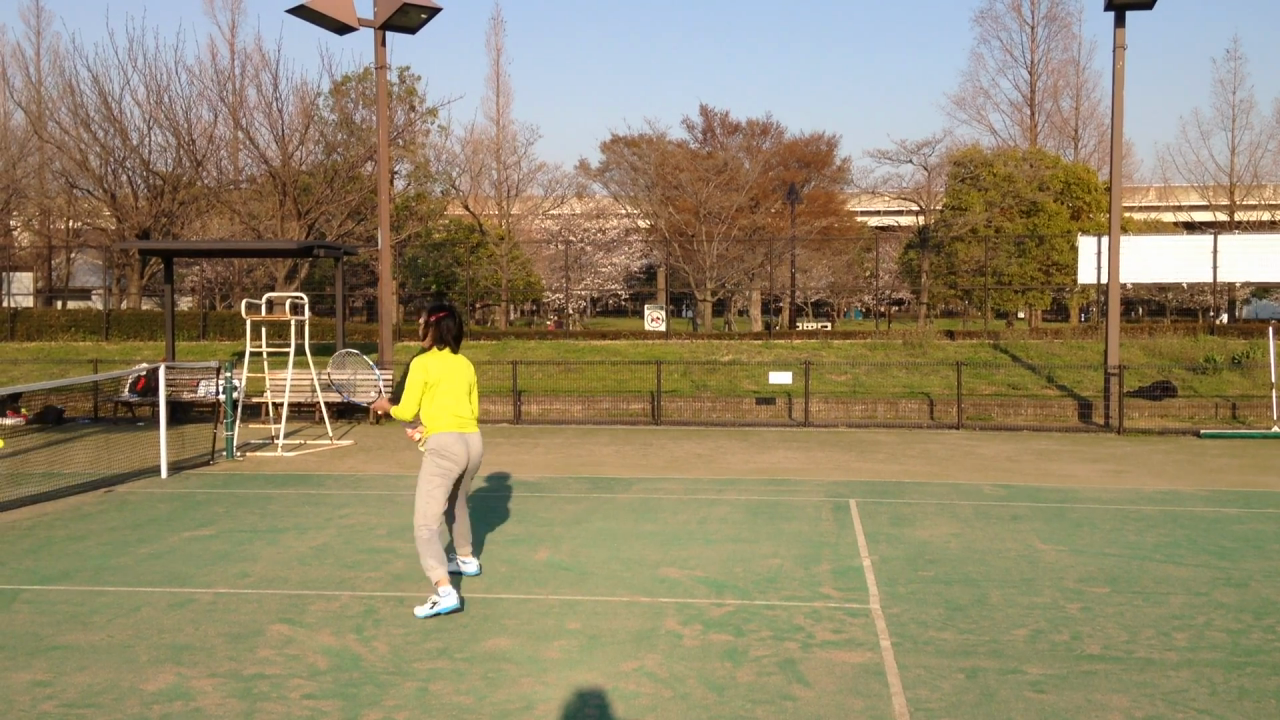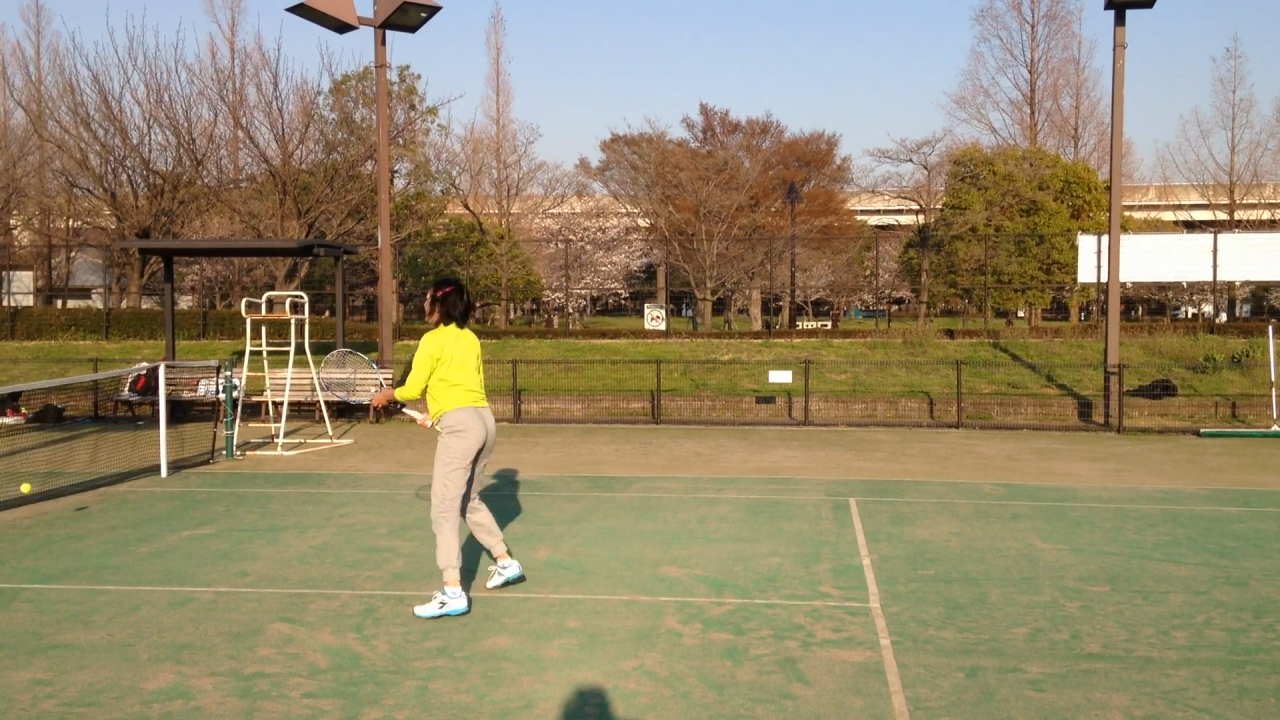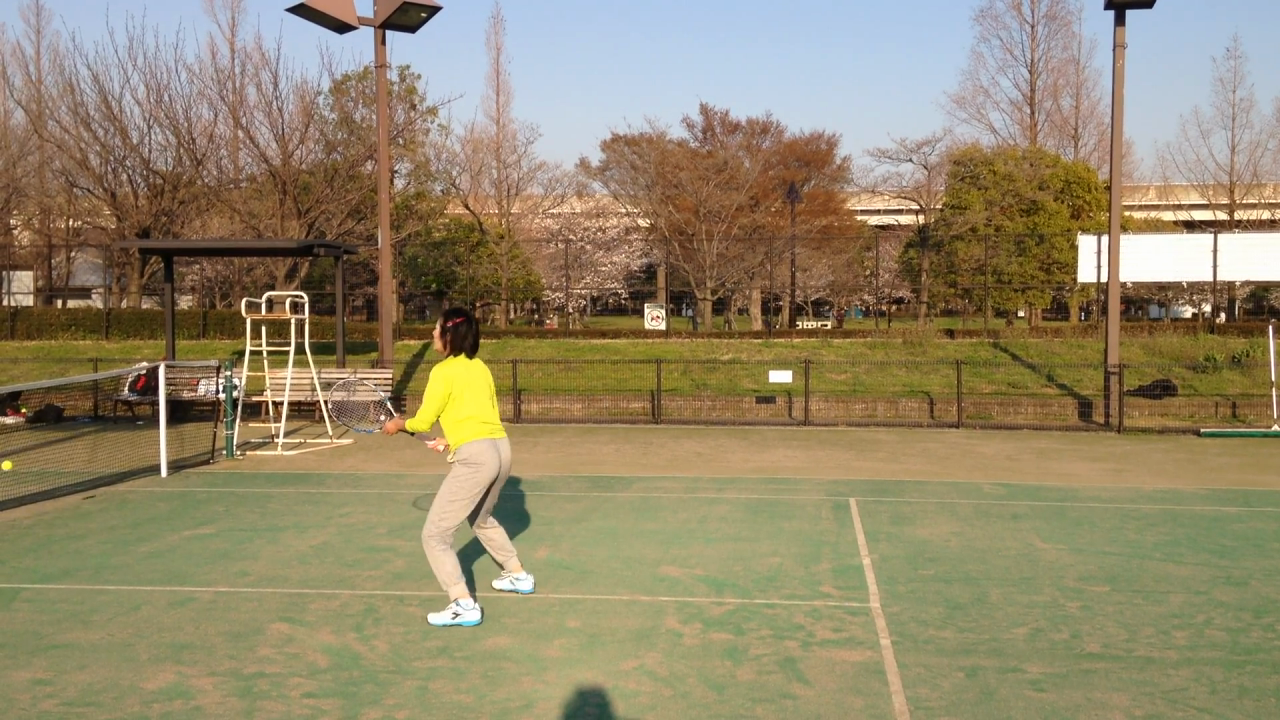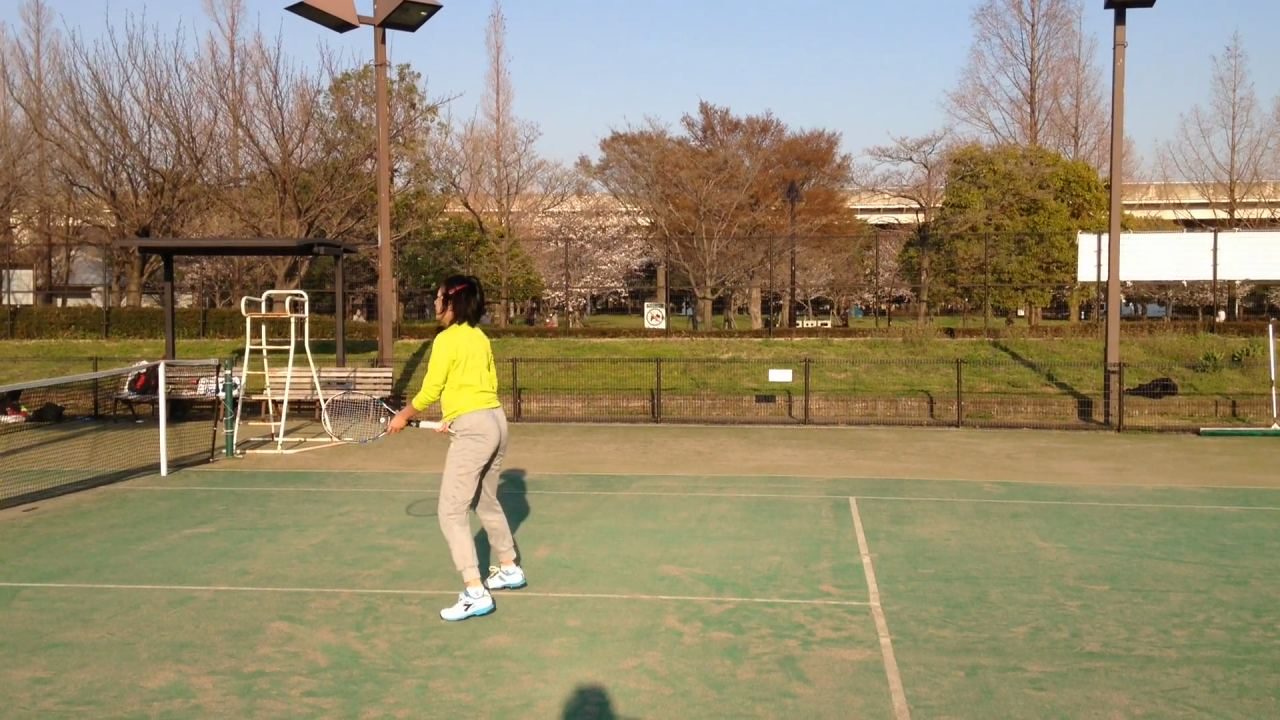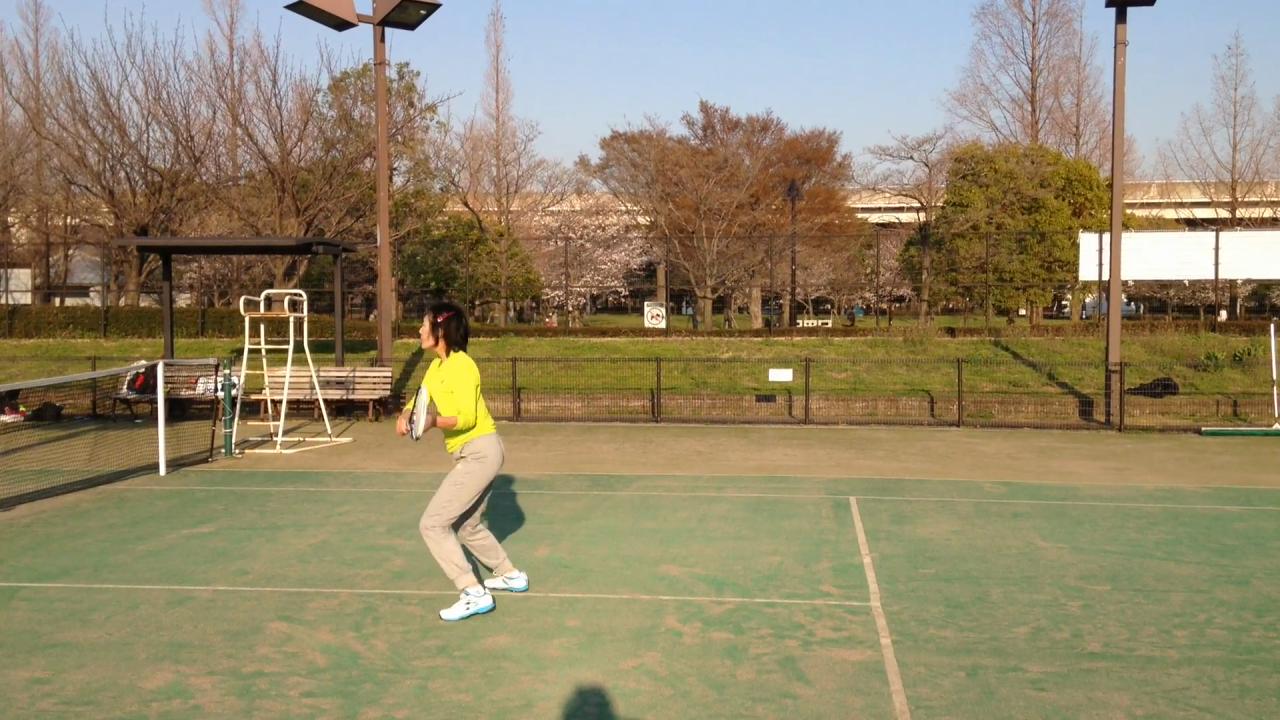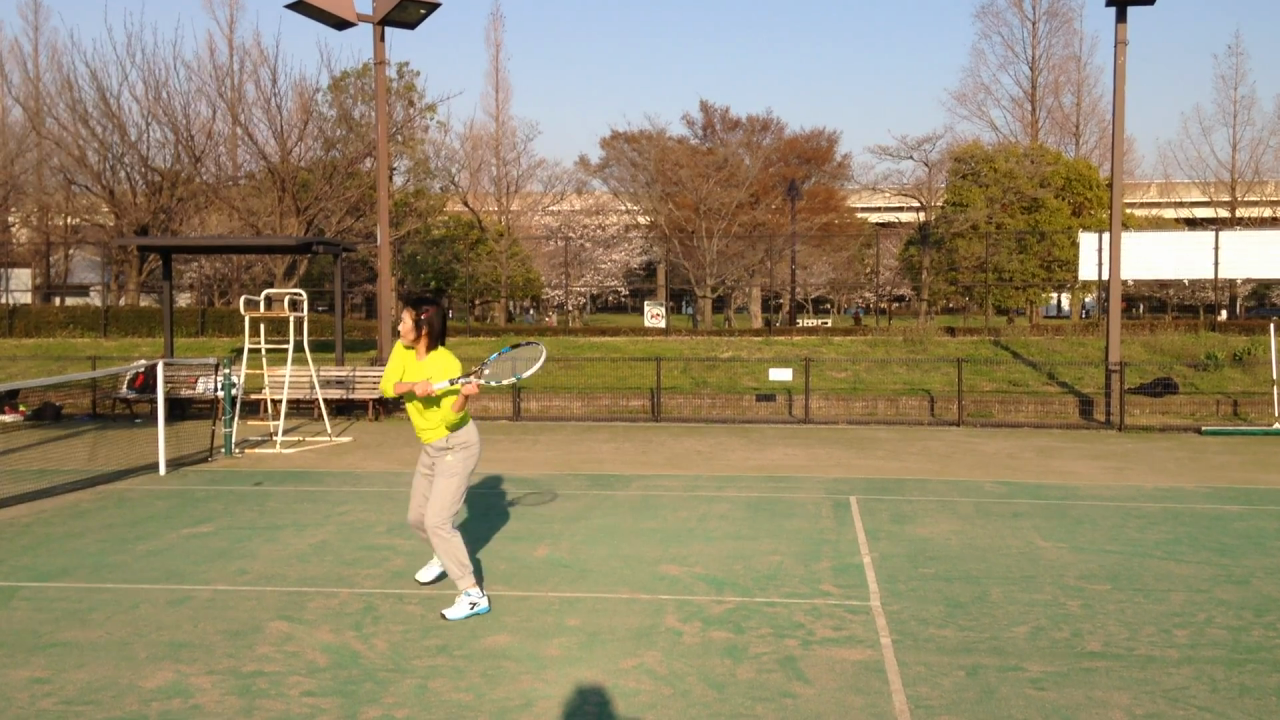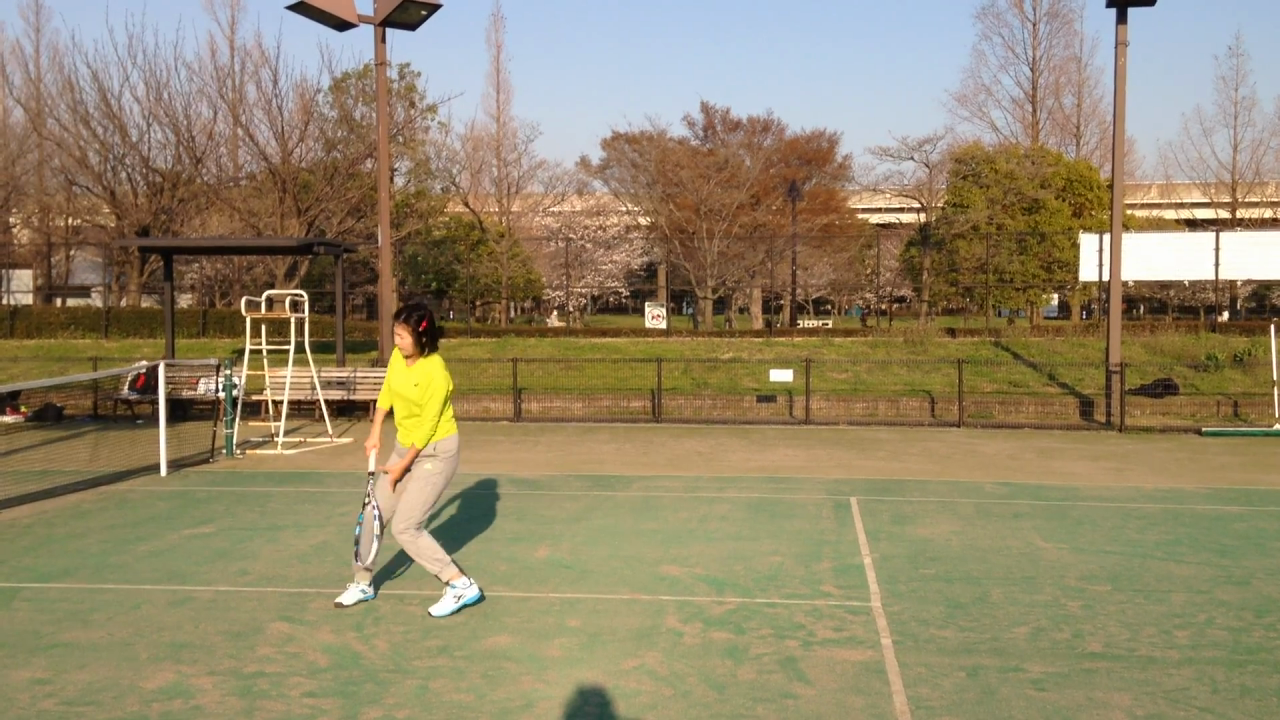
dt=0.3s
person 1, frame 1
left shoulder: (423, 363)
right shoulder: (465, 364)
left elbow: (407, 411)
left wrist: (385, 406)
left hip: (444, 447)
right hip: (473, 443)
left knee: (425, 527)
right knee: (455, 505)
left ankle: (445, 592)
right ankle: (467, 559)
person 1, frame 2
left shoulder: (432, 340)
right shoulder: (471, 339)
left elbow: (412, 389)
left wrist: (387, 395)
right wrist: (439, 411)
left hip: (459, 426)
right hip: (483, 419)
left knee: (444, 511)
right knee: (470, 500)
left ankle: (452, 592)
right ankle: (505, 563)
person 1, frame 3
left shoulder: (443, 371)
right shoulder: (480, 367)
left elbow: (424, 421)
left wrist: (398, 424)
right wrist: (453, 438)
left hip: (474, 459)
right hip: (500, 451)
left knee: (434, 536)
right knee: (481, 520)
left ankle: (464, 604)
right ankle: (518, 574)
person 1, frame 4
left shoulder: (446, 340)
right shoulder: (479, 337)
left elbow: (429, 393)
left wrist: (404, 416)
left hip: (473, 430)
right hip: (495, 421)
left knee: (452, 513)
right knee: (487, 501)
left ankle: (475, 593)
right ankle: (509, 568)
person 1, frame 5
left shoulder: (464, 367)
right shoulder: (435, 366)
left elbow: (468, 420)
left wrist: (435, 421)
right wrist: (405, 417)
left hip: (479, 454)
right hip: (468, 455)
left knee: (432, 524)
right knee: (466, 525)
left ankle: (473, 593)
right ankle: (510, 574)
person 1, frame 6
left shoulder: (448, 364)
right shoulder: (403, 350)
left elbow: (451, 419)
right elbow: (387, 388)
left wrist: (463, 397)
right wrist: (413, 387)
left hip: (458, 445)
right hip: (430, 446)
left knee: (436, 521)
right knee: (417, 518)
left ankle: (473, 594)
right ankle: (445, 555)
person 1, frame 7
left shoulder: (435, 372)
right shoulder: (400, 355)
left elbow: (427, 428)
right elbow: (387, 393)
left wrist: (401, 467)
right wrist: (375, 432)
left hip: (437, 452)
right hip: (407, 449)
left knee: (405, 527)
right knee: (375, 517)
left ankle: (461, 585)
right ankle: (363, 582)
